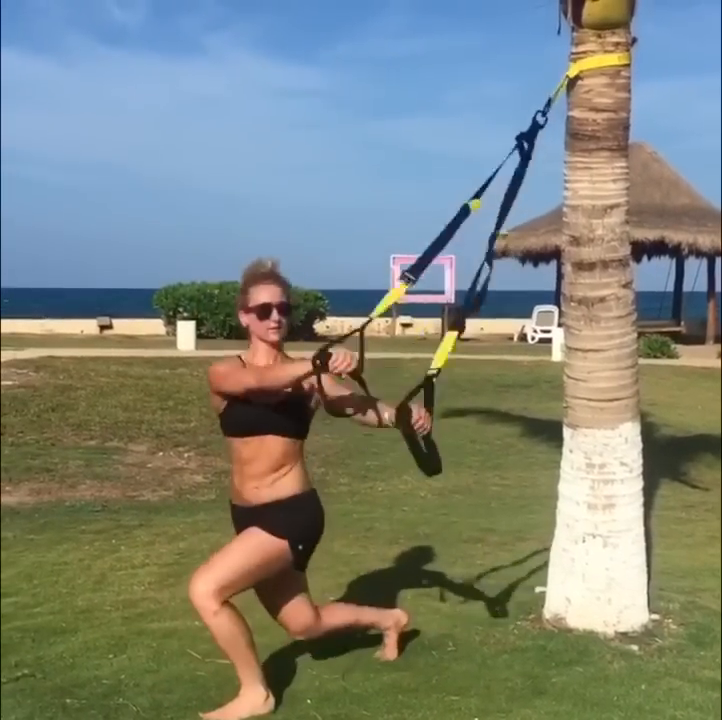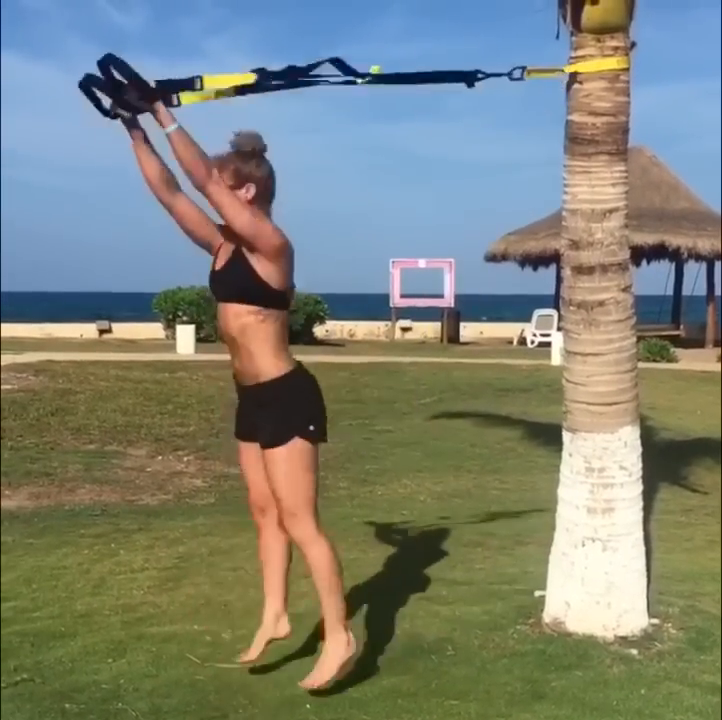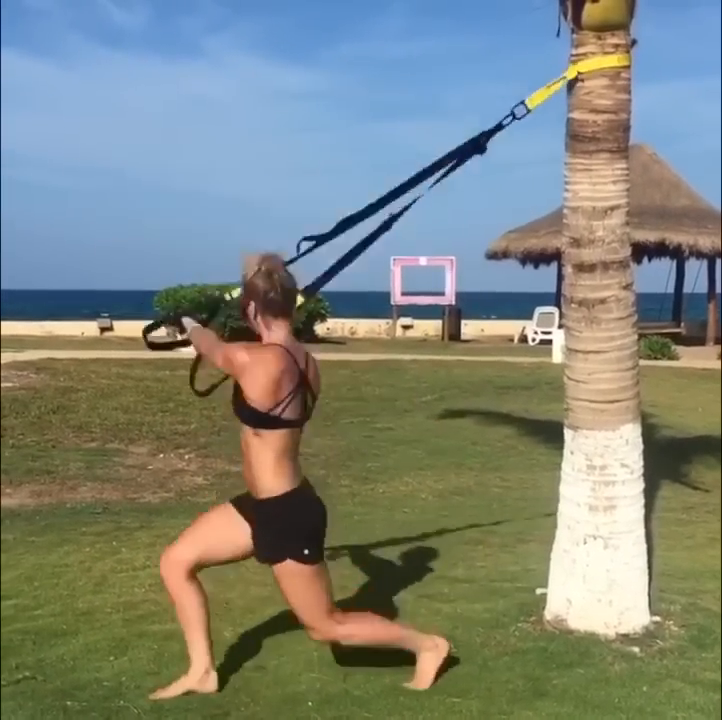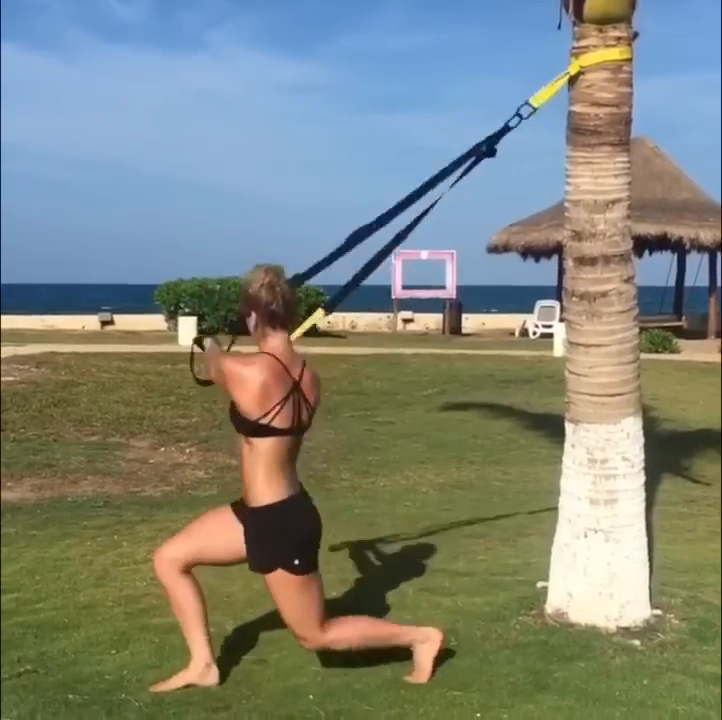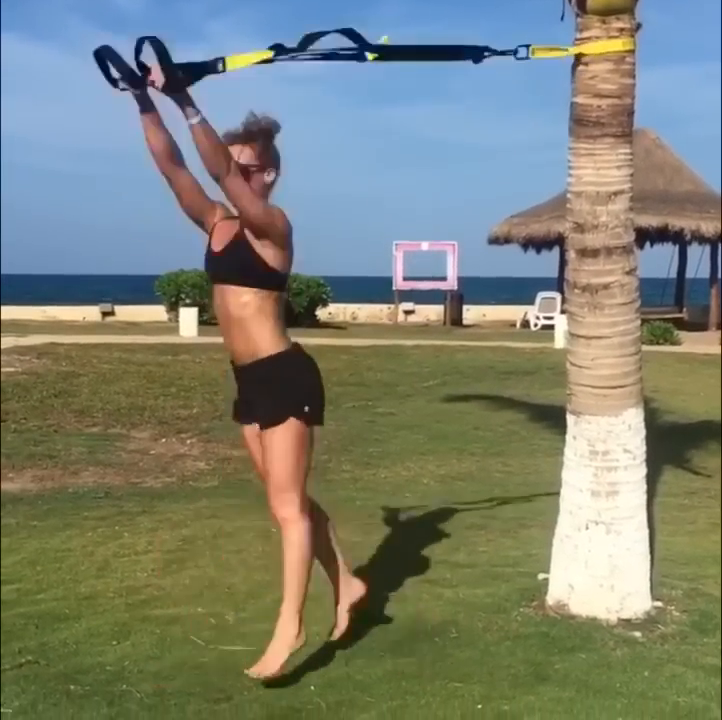
dt=0.3s
person 1, frame 1
left shoulder: (310, 376)
right shoulder: (224, 376)
left elbow: (349, 405)
right elbow: (263, 385)
left wrist: (396, 414)
right wrist: (318, 368)
left hip: (292, 513)
right hip: (248, 516)
left knee: (205, 588)
right knee: (303, 625)
right ankle: (388, 620)
person 1, frame 2
left shoulder: (268, 243)
right shoulder: (224, 244)
left elbow: (206, 182)
right elbow: (169, 193)
left wrist: (166, 119)
right wrist: (136, 131)
left hip: (287, 398)
right hip: (255, 399)
left knee: (299, 524)
right knee: (267, 513)
left ankle: (338, 640)
right ankle: (274, 618)
person 1, frame 3
left shoulder: (256, 362)
right shoulder: (302, 359)
left elbow: (213, 349)
left wrist: (193, 330)
left hip: (284, 514)
right hip: (266, 505)
left knee: (325, 624)
right knee: (175, 564)
left ankle: (426, 646)
right ankle: (202, 669)
person 1, frame 4
left shoulder: (245, 372)
right shoulder: (308, 376)
left elbow: (216, 364)
left wrist: (211, 348)
left hip: (277, 521)
right hip: (272, 511)
left knee: (315, 634)
right knee: (168, 559)
left ankle: (421, 637)
right ankle: (202, 664)
person 1, frame 5
left shoulder: (272, 225)
right shoulder: (221, 222)
left elbow: (227, 172)
right elbow: (174, 169)
left wrist: (183, 100)
right wrist: (146, 106)
left hip: (284, 377)
right hip: (253, 382)
left knee: (287, 506)
right knee: (288, 499)
left ankle: (289, 629)
right ankle: (344, 581)
